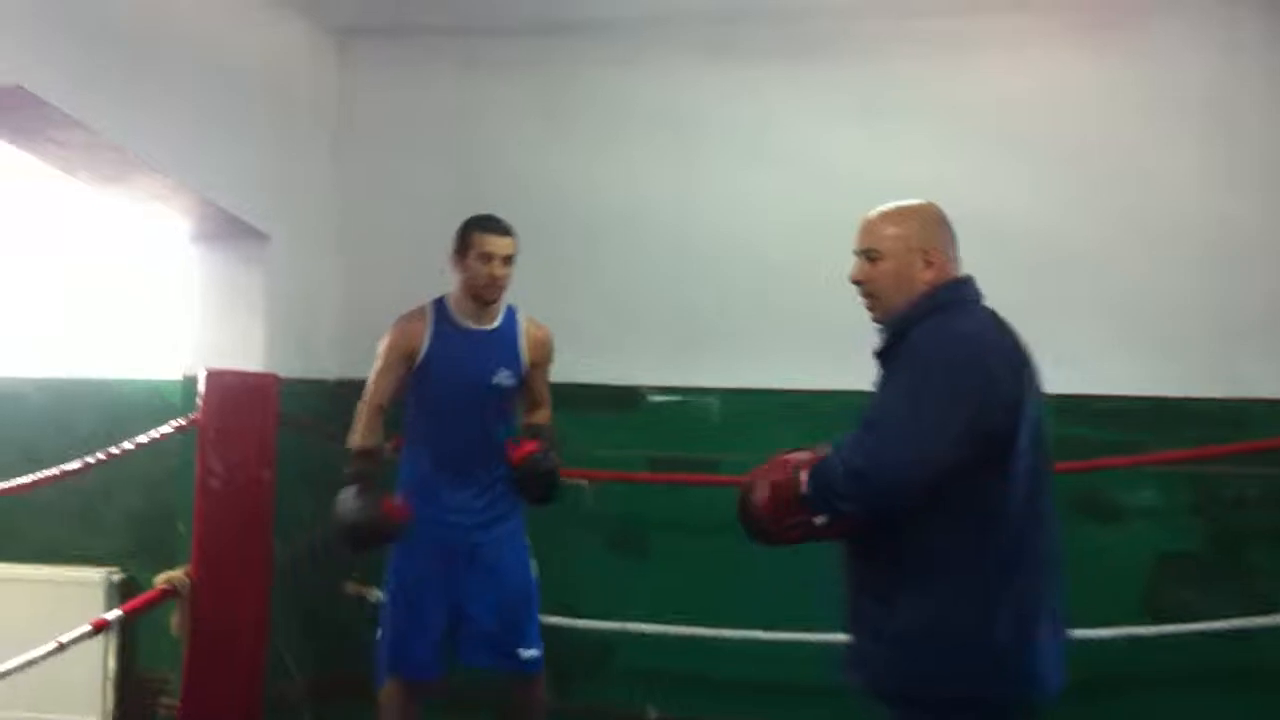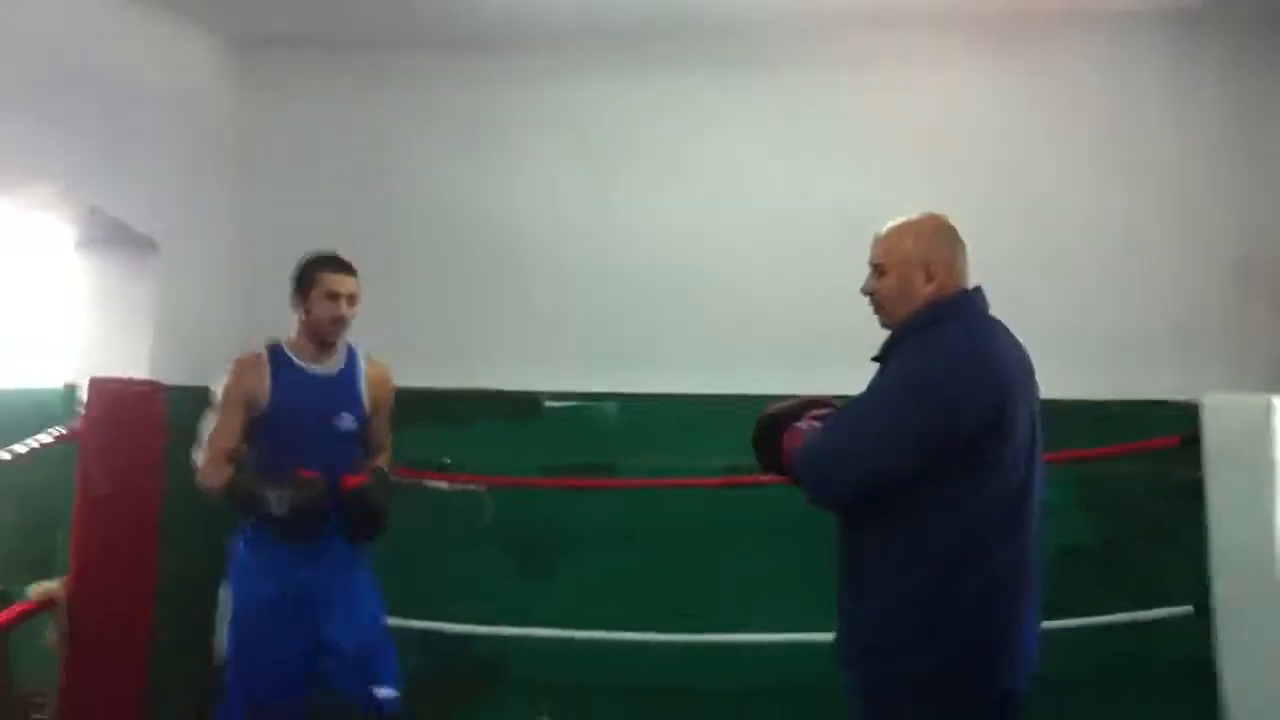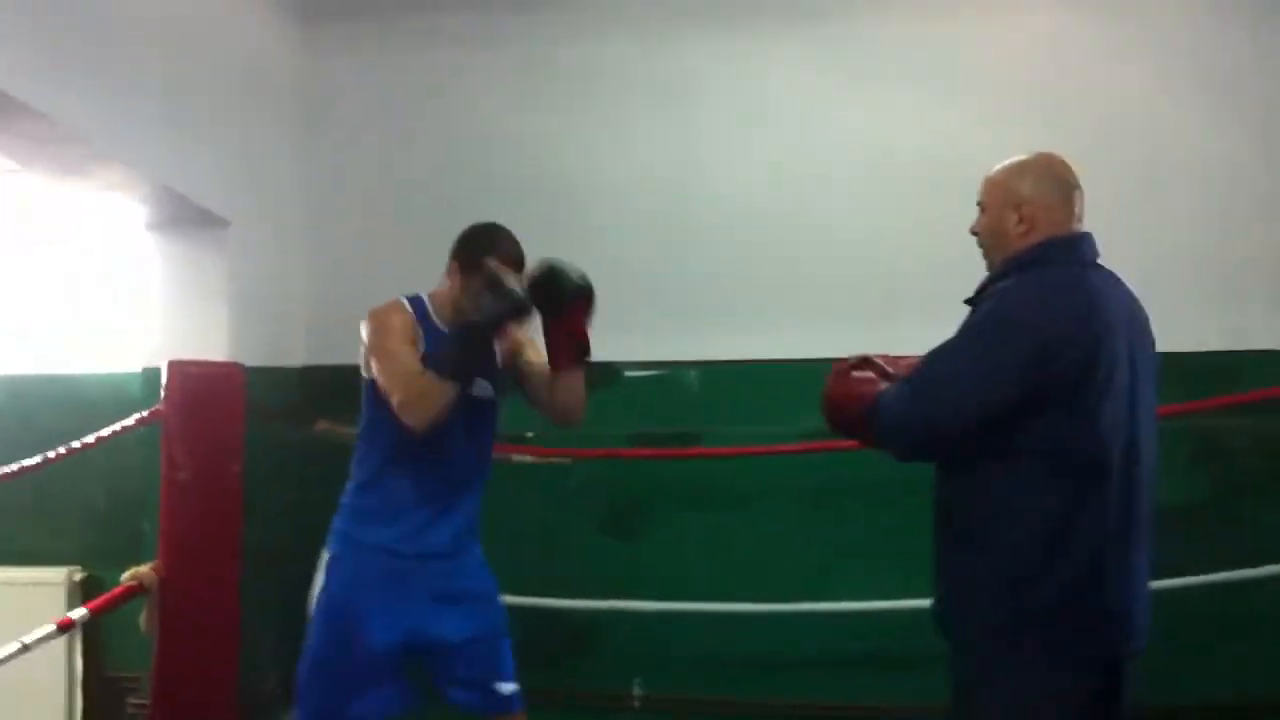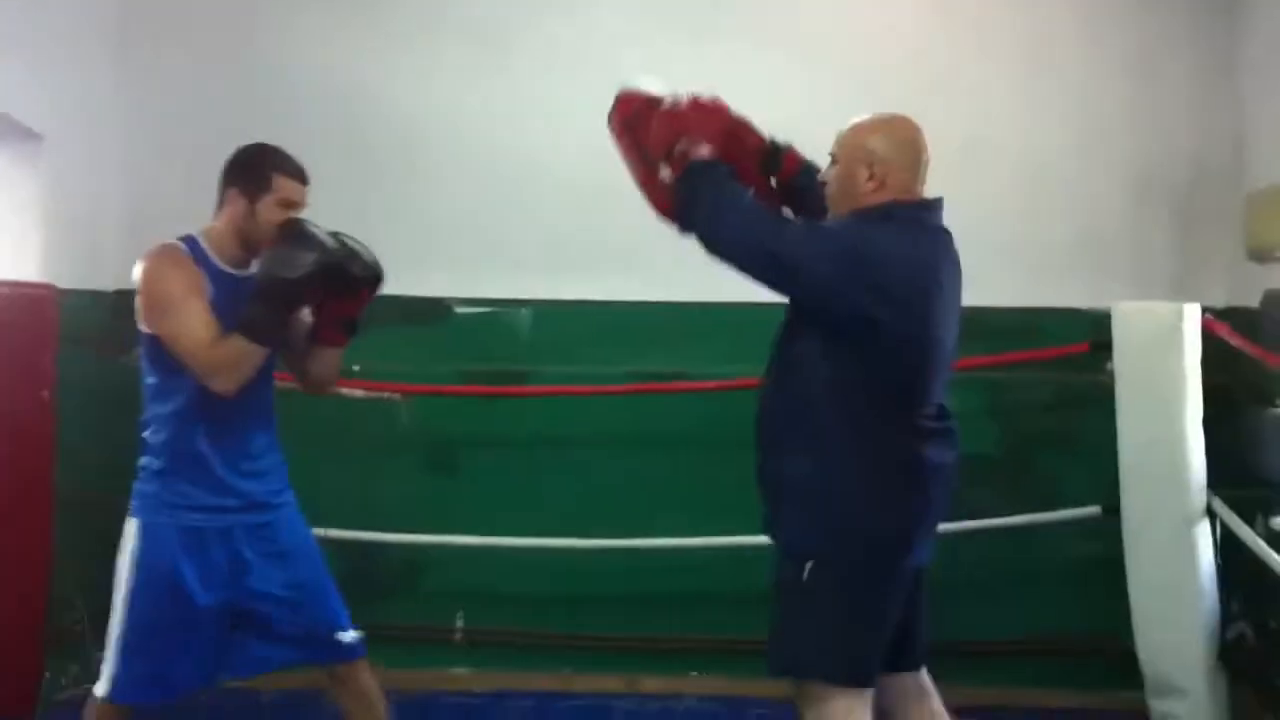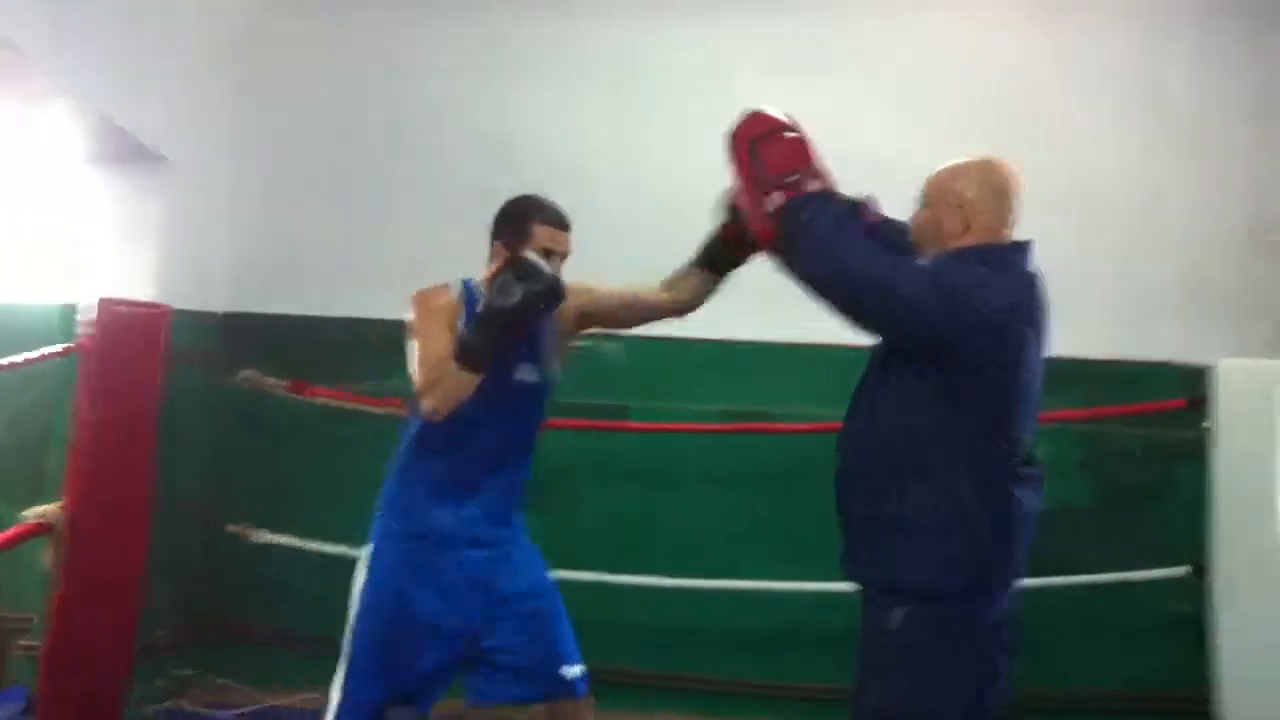
dt=0.7s
person 1, frame 1
left shoulder: (954, 346)
right shoulder: (944, 340)
left elbow: (880, 471)
right elbow: (910, 463)
left wrist: (800, 484)
right wrist: (822, 480)
left hip: (958, 637)
right hip: (962, 628)
person 1, frame 2
left shoulder: (939, 359)
right shoulder: (989, 347)
left elbow: (839, 472)
left wrist: (801, 445)
right wrist: (835, 430)
left hip: (925, 631)
right hip: (981, 618)
person 1, frame 3
left shoulder: (1029, 304)
right shoulder: (1113, 298)
left elbow: (925, 419)
left wrist: (869, 400)
right wrist: (917, 380)
left hip: (1026, 592)
right hip: (1095, 577)
person 1, frame 4
left shoulder: (871, 256)
right shoulder: (915, 244)
left elbow: (755, 237)
right elbow: (818, 202)
left wrist: (692, 160)
right wrist: (766, 155)
left hip: (849, 510)
right hip: (883, 500)
person 1, frame 5
left shoulder: (965, 296)
right shoulder: (1000, 285)
left elbow: (855, 272)
right elbow: (889, 253)
left wrist: (794, 189)
right wrist: (823, 200)
left hip: (933, 562)
right hip: (966, 552)
person 2, frame 1
left shoulder: (531, 336)
right shoulder: (414, 330)
right elbow: (372, 409)
left wrist: (540, 450)
right wrist: (360, 479)
left hip: (498, 516)
right hip: (427, 516)
left knee: (526, 661)
right knee: (405, 661)
person 2, frame 2
left shoulder: (372, 381)
right shoulder: (253, 375)
right elbow: (209, 467)
left wrist: (373, 488)
right wrist: (262, 494)
left hip: (341, 562)
right hip: (265, 563)
person 2, frame 3
left shoulder: (507, 336)
right shoulder: (393, 322)
left elbow: (567, 413)
right elbow: (416, 411)
left wrist: (568, 331)
right wrist: (471, 337)
left hip: (453, 551)
right hip: (372, 544)
person 2, frame 4
left shoulder: (279, 271)
right shoulder: (167, 269)
left elbow: (319, 376)
right elbow: (221, 373)
left wrist: (340, 307)
right wrist: (277, 299)
left hip: (262, 503)
right hip: (176, 510)
left knee: (344, 650)
person 2, frame 5
left shoulder: (562, 308)
right shoulder: (440, 305)
left elbow: (670, 299)
right elbow: (434, 400)
left wrist: (725, 249)
right wrist: (495, 325)
left hip: (495, 541)
right hip: (414, 535)
